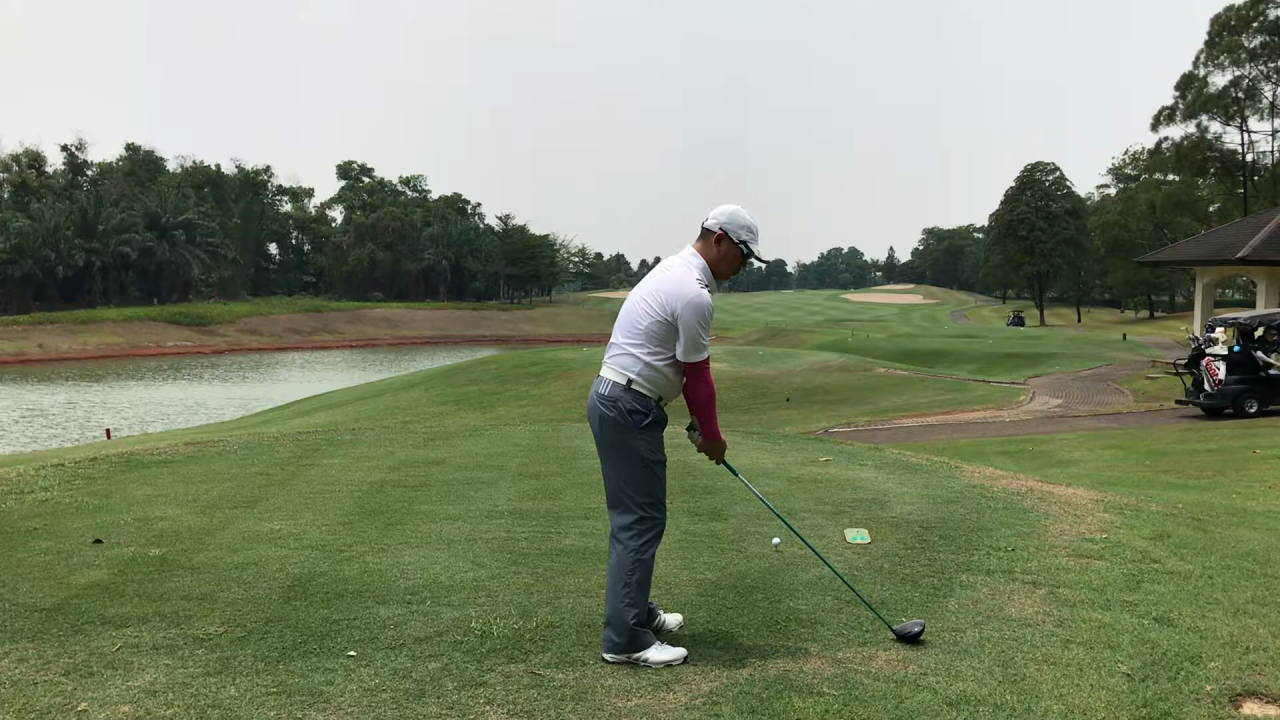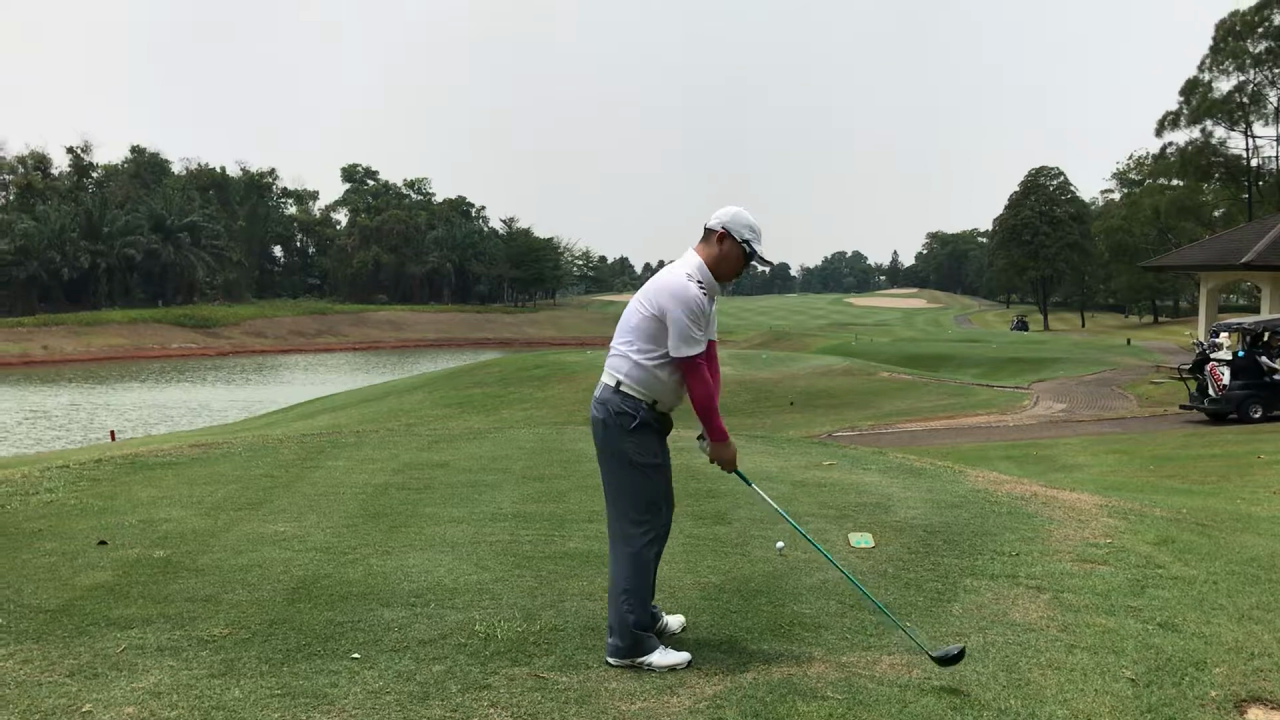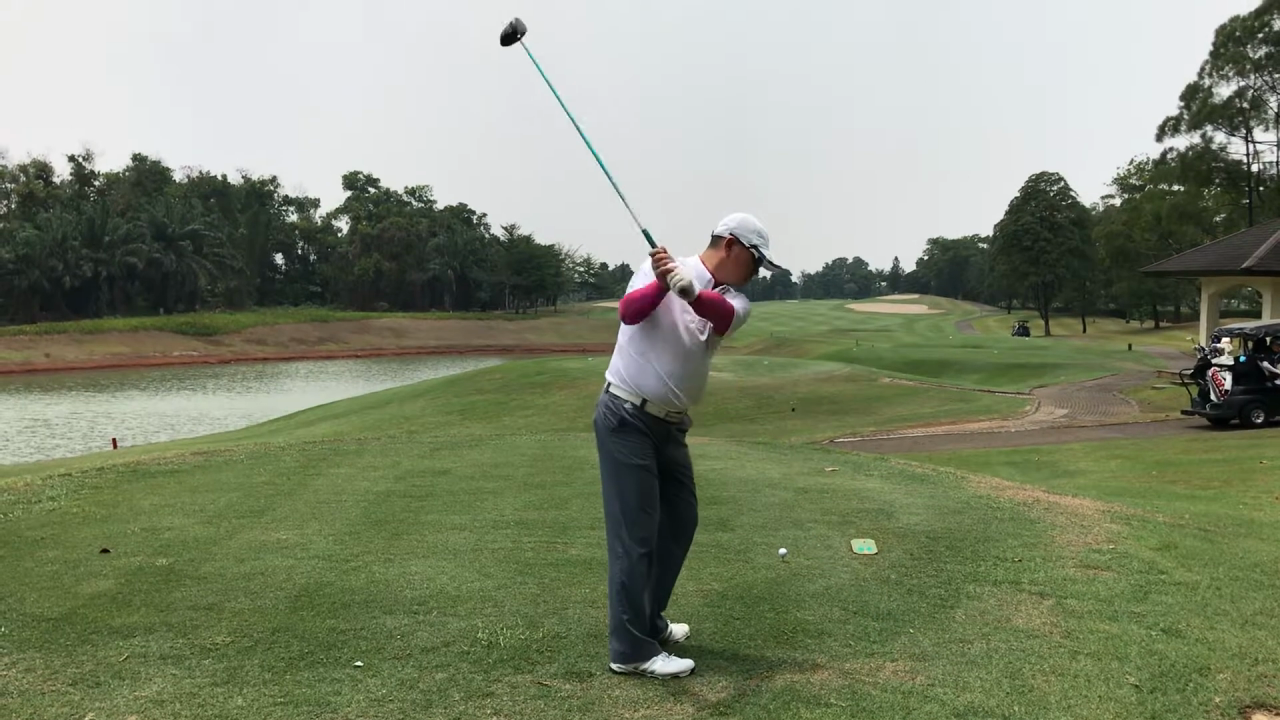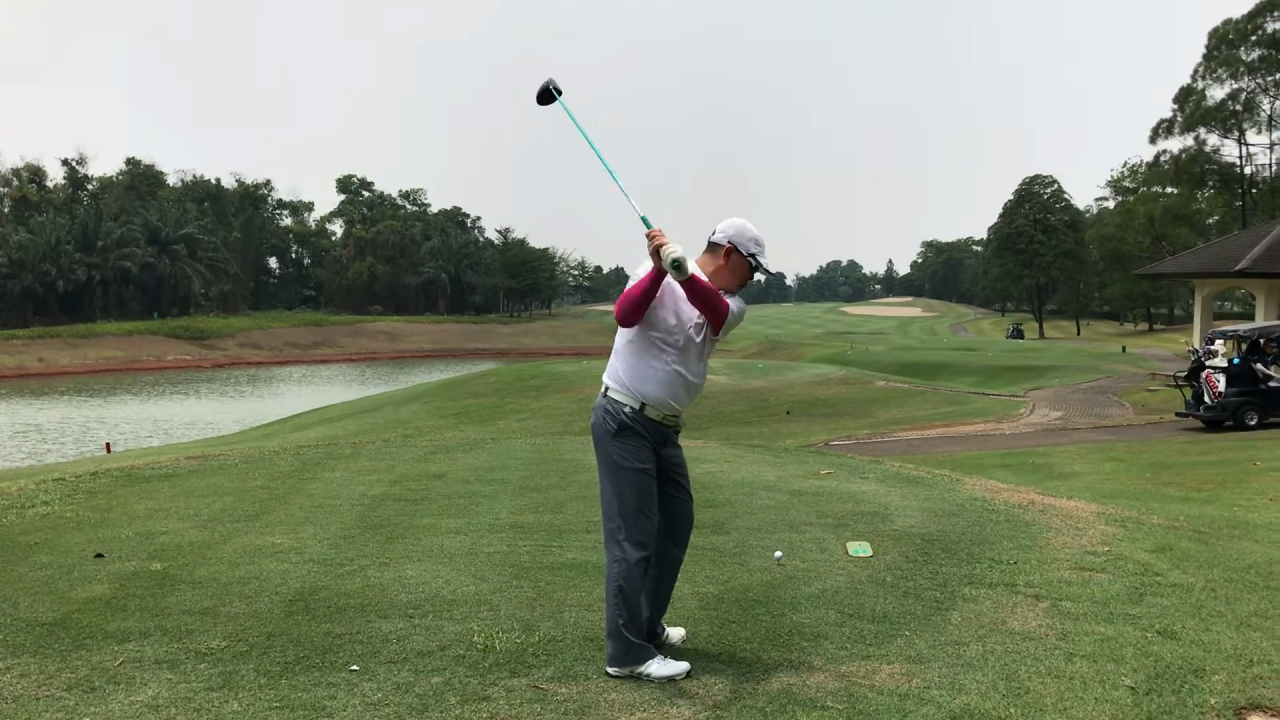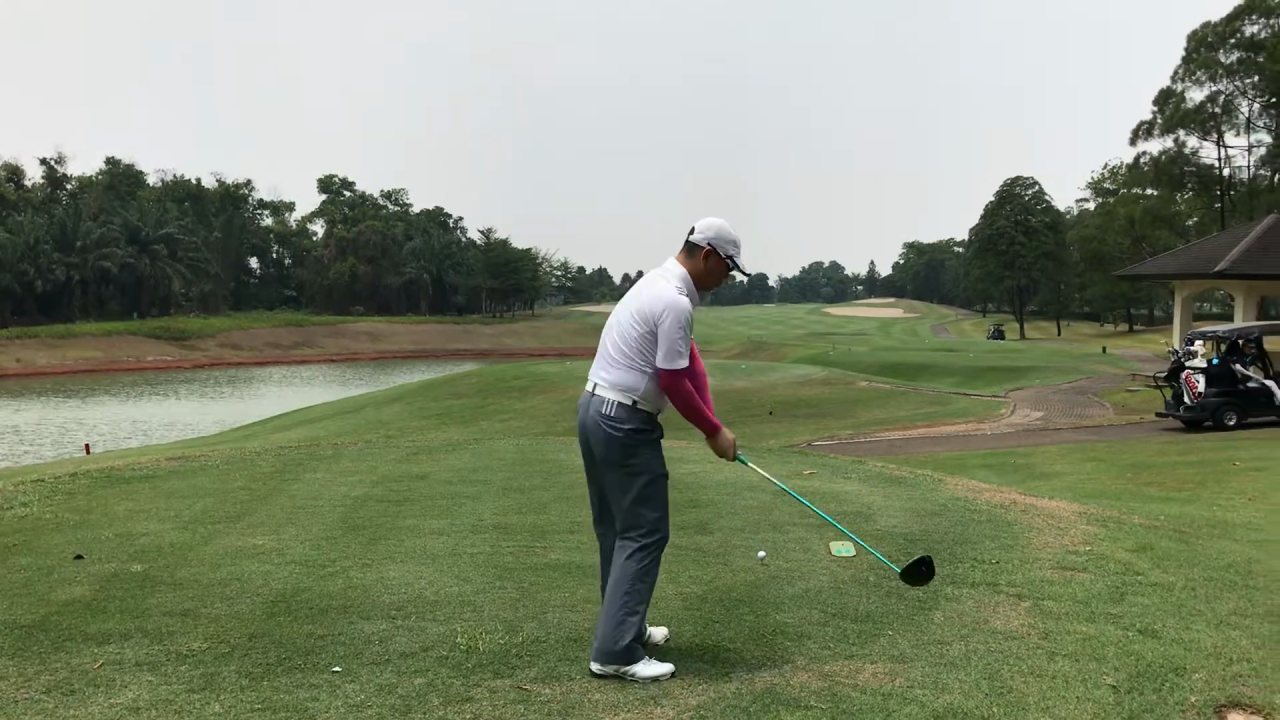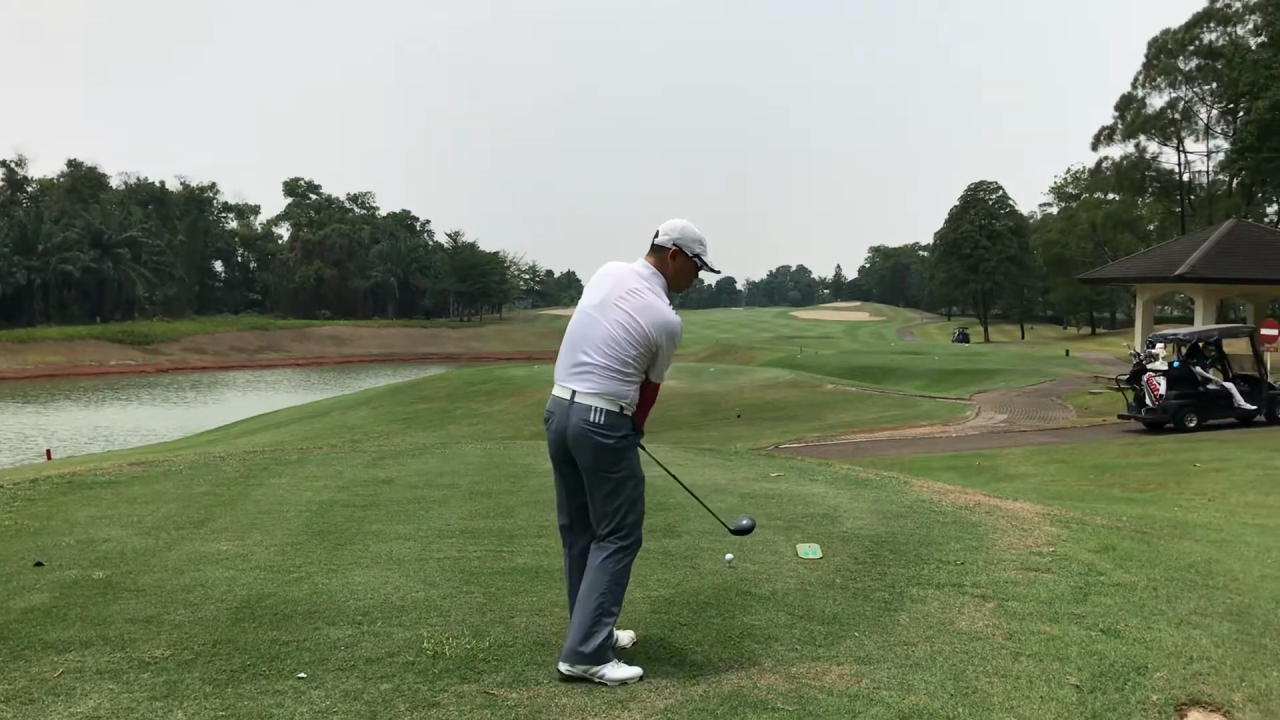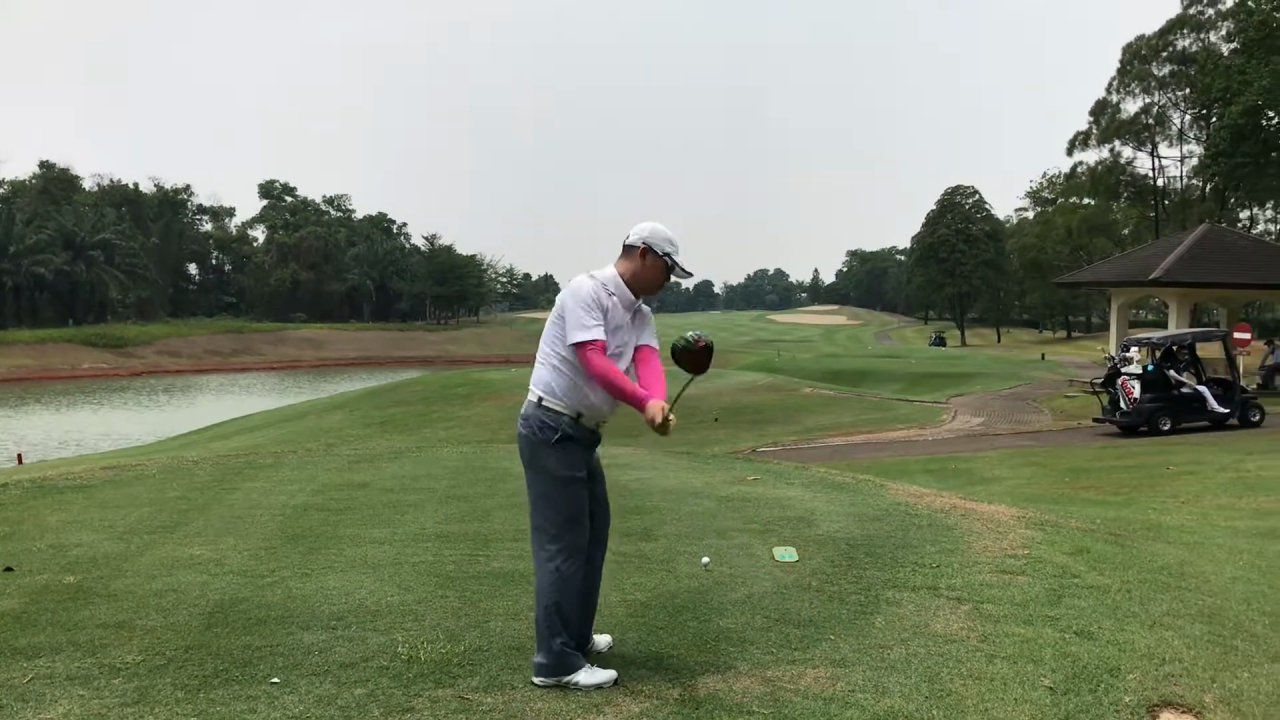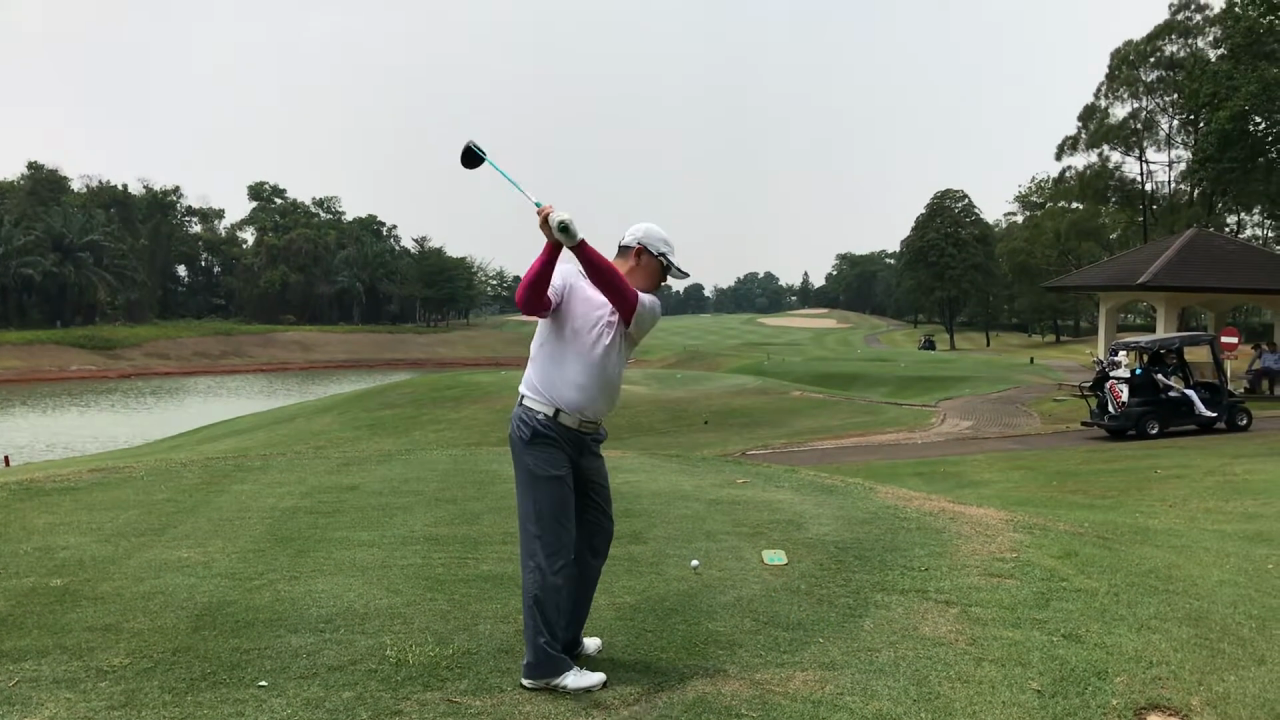
dt=0.4s
person 1, frame 1
left shoulder: (676, 268)
right shoulder: (694, 294)
right elbow: (698, 376)
left wrist: (698, 421)
right wrist: (712, 435)
left hip: (616, 400)
right hip: (628, 408)
left knee: (638, 513)
right knee: (639, 519)
left ankle: (636, 611)
right ankle: (625, 638)
person 1, frame 2
left shoulder: (705, 291)
right shoulder: (682, 287)
left elbow: (707, 362)
right elbow: (693, 374)
left wrist: (715, 431)
right wrist: (720, 439)
left hip: (644, 414)
right hip: (626, 413)
left knee: (653, 517)
right knee: (638, 525)
left ankle: (639, 614)
right ankle: (628, 643)
person 1, frame 3
left shoulder: (737, 303)
right shoulder: (657, 271)
left elbow: (717, 311)
right elbow: (630, 312)
left wrist: (688, 286)
right wrist: (663, 280)
left hip: (670, 425)
right hip: (625, 418)
left knee: (679, 524)
right knee: (634, 533)
left ankle: (647, 622)
right ankle: (631, 648)
person 1, frame 4
left shoulder: (730, 302)
right shoulder: (655, 277)
left elbow: (714, 308)
right elbow: (625, 315)
left wrist: (679, 264)
right wrist: (660, 267)
left hip: (661, 428)
right hip: (624, 422)
left knee: (674, 527)
right knee: (633, 536)
left ankle: (645, 627)
right ankle: (627, 651)
person 1, frame 5
left shoulder: (659, 282)
right shoulder: (676, 304)
left elbow: (692, 362)
right elbow: (672, 385)
left wrist: (710, 419)
right wrist: (715, 432)
left hip: (594, 410)
right hip: (625, 422)
left knee: (616, 529)
right knee: (643, 535)
left ankle: (622, 626)
right ankle: (614, 651)
person 1, frame 6
left shoulder: (607, 274)
right shoulder: (665, 320)
right elbow: (648, 389)
right wrist: (634, 423)
left hip: (561, 412)
right hip: (603, 426)
left knee: (581, 532)
right knee: (617, 538)
left ankle: (590, 629)
right ankle: (584, 652)
person 1, frame 7
left shoulder: (641, 314)
right shoulder: (586, 289)
left elbow: (650, 361)
right elbow: (595, 362)
left wrist: (659, 402)
right wrist: (642, 404)
left hip: (579, 433)
right hip: (552, 429)
left knee: (590, 534)
right knee: (562, 543)
left ankle: (573, 635)
right ankle: (556, 662)
person 1, frame 8
left shoulder: (646, 309)
right shoulder: (567, 278)
left elbow: (619, 294)
right elbow: (527, 302)
left wrist: (578, 244)
right wrist: (554, 246)
left hip: (585, 437)
right hip: (540, 430)
left knee: (594, 537)
right knee: (550, 546)
left ankle: (564, 638)
right ankle: (544, 664)
